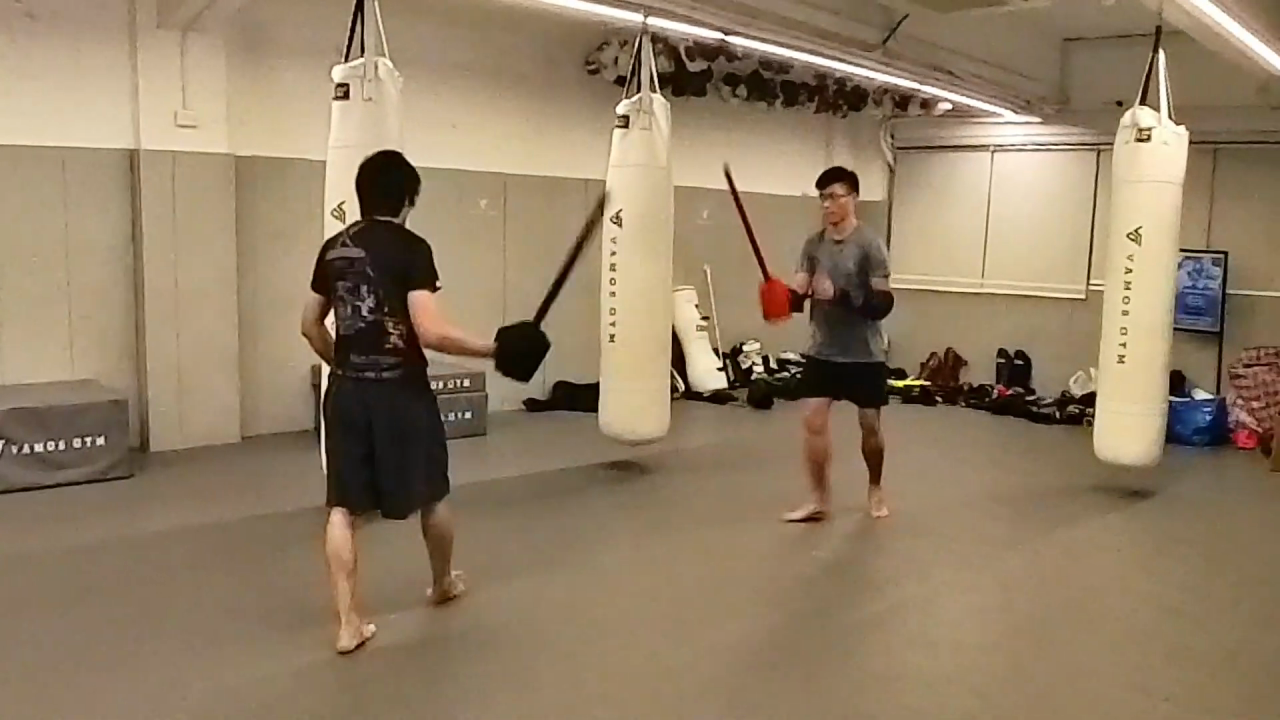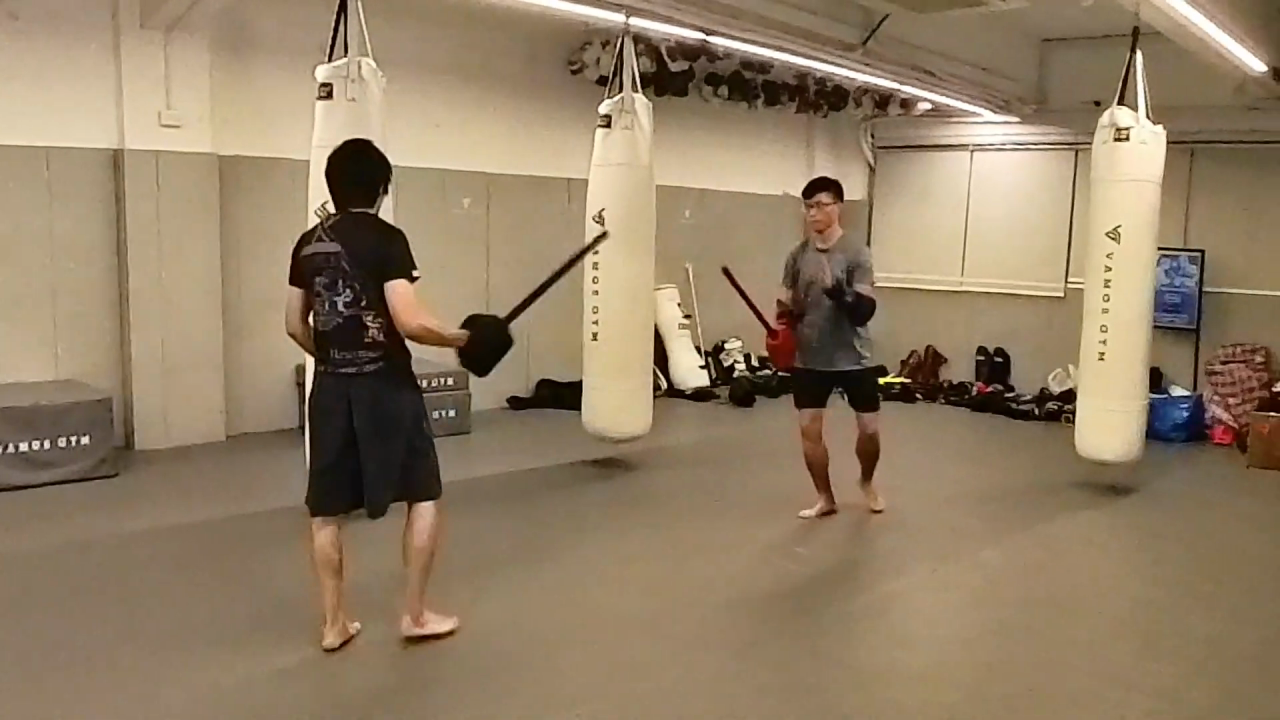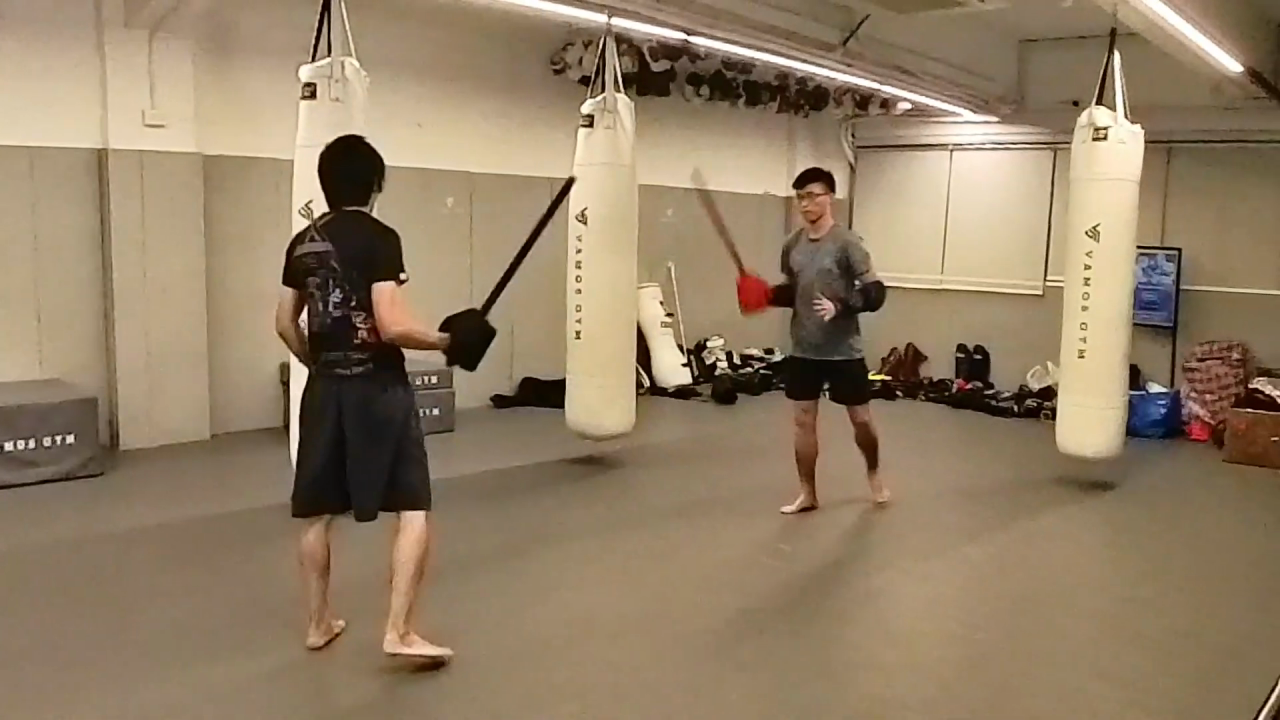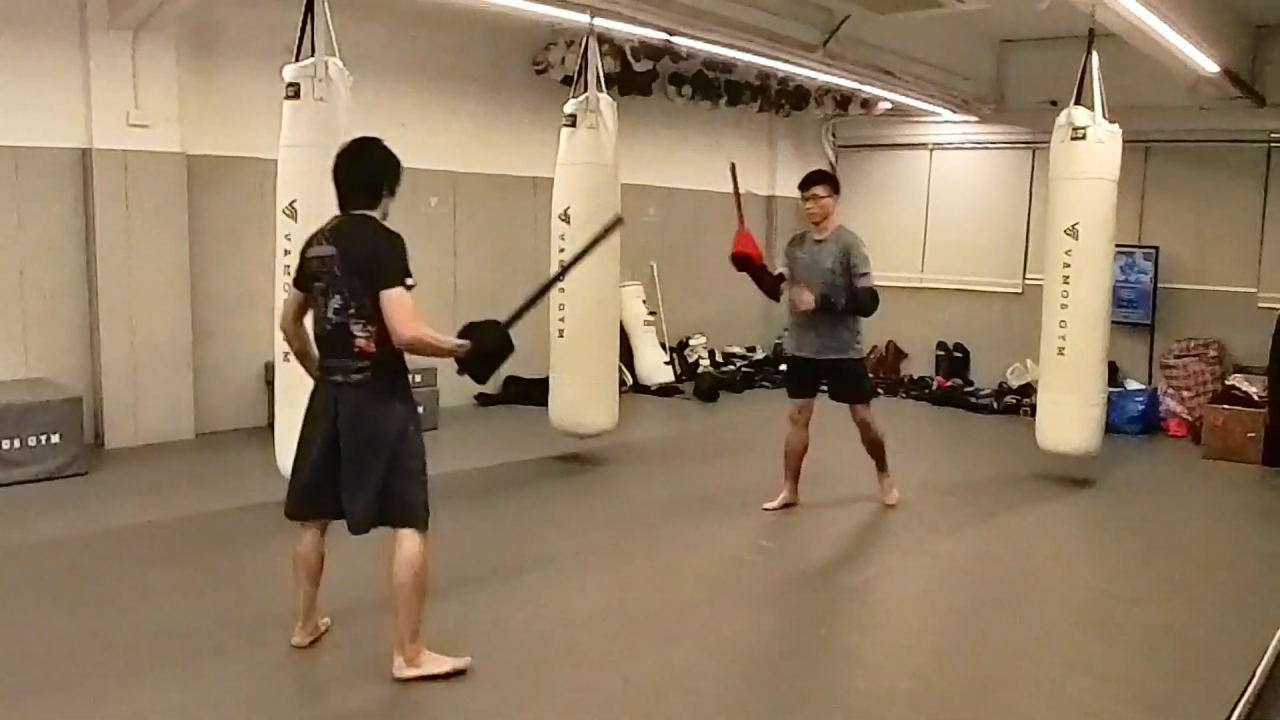
dt=0.2s
person 1, frame 1
left shoulder: (333, 248)
right shoulder: (411, 248)
left elbow: (310, 326)
right elbow: (431, 332)
right wrist: (492, 348)
left hip: (346, 390)
right hip: (400, 390)
left knee: (342, 506)
right knee: (430, 494)
left ankle: (348, 623)
right ankle: (442, 582)
person 1, frame 2
left shoulder: (308, 244)
right shoulder: (387, 239)
left elbow: (295, 325)
right elbow: (409, 322)
right wrist: (462, 338)
left hip: (330, 387)
right hip: (385, 384)
left knee: (327, 510)
right knee: (423, 495)
left ankle: (334, 623)
right ankle: (415, 614)
person 1, frame 3
left shoulder: (302, 243)
right shoulder: (378, 238)
left elbow: (285, 324)
right elbow: (394, 327)
right wrist: (446, 340)
left hip: (323, 387)
right hip: (377, 387)
left knee: (318, 511)
right knee: (413, 507)
left ankle: (319, 622)
right ankle: (400, 631)
person 1, frame 4
left shoulder: (316, 244)
right shoulder: (384, 243)
left elbow: (290, 324)
right elbow: (405, 332)
right wrist: (461, 348)
left hip: (330, 393)
right hip: (380, 396)
left knee: (314, 515)
right knee: (410, 523)
left ankle: (305, 622)
right ankle: (408, 652)
person 2, frame 1
left shoulder: (869, 245)
right shoulder: (813, 244)
right elbow: (799, 292)
left wrist: (837, 294)
right wrist: (787, 296)
left hip: (864, 353)
right hip: (822, 350)
left knee: (870, 426)
right knee: (814, 422)
left ankle: (875, 490)
right ankle: (818, 500)
person 2, frame 2
left shoulder: (856, 253)
right shoulder: (798, 255)
left elbow: (865, 310)
right elbow: (787, 304)
left wrist: (834, 288)
left hip: (853, 360)
right hip: (809, 360)
left knee: (869, 429)
right knee: (809, 430)
left ankle: (867, 483)
right ankle: (826, 499)
person 2, frame 3
left shoulder: (848, 243)
right shoulder: (792, 245)
left elbow: (876, 294)
left wrist: (841, 307)
right wrist: (766, 295)
left hip: (844, 350)
right hip: (802, 350)
left knee: (861, 419)
right knee: (803, 421)
left ankle: (873, 474)
right ankle: (807, 494)
person 2, frame 4
left shoulder: (849, 245)
right shoulder: (796, 245)
left elbow: (867, 301)
right elbow: (779, 289)
left wrist: (819, 300)
left hip: (844, 351)
right hip: (803, 349)
left knee: (863, 418)
right knee: (798, 418)
left ankle: (884, 476)
right ankle: (790, 490)
